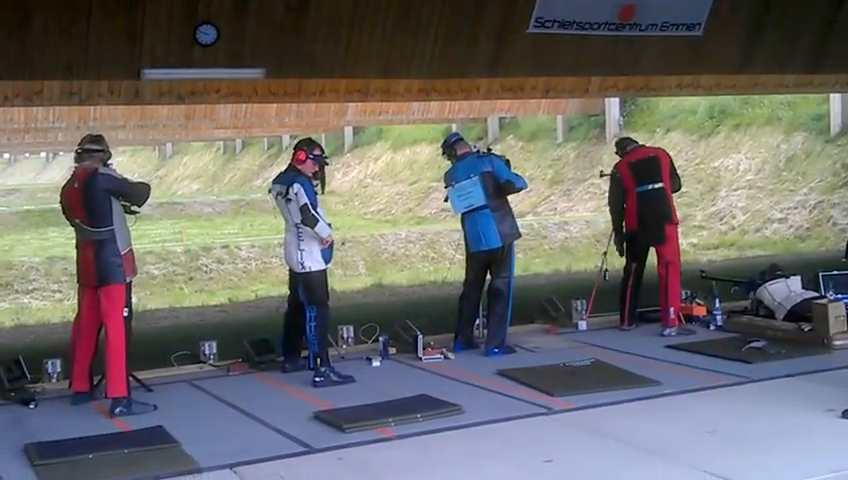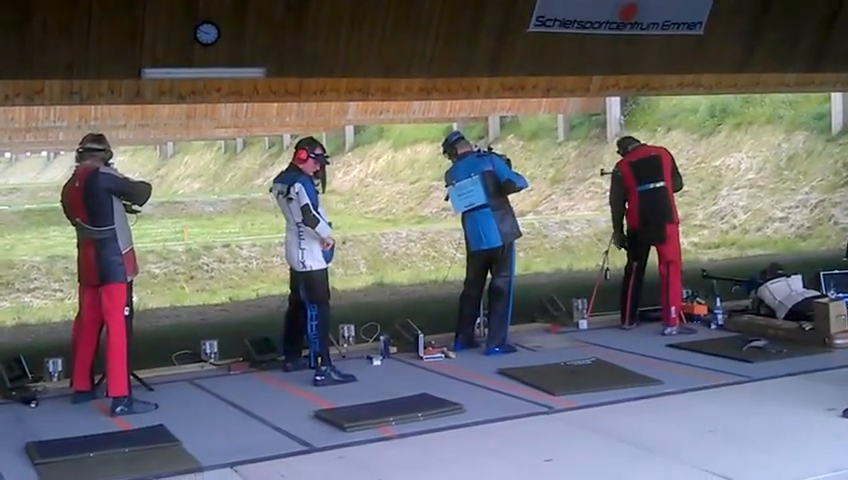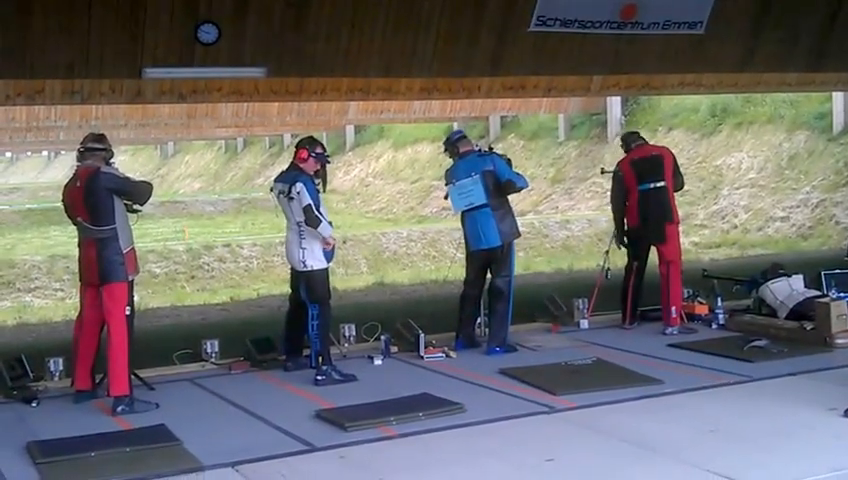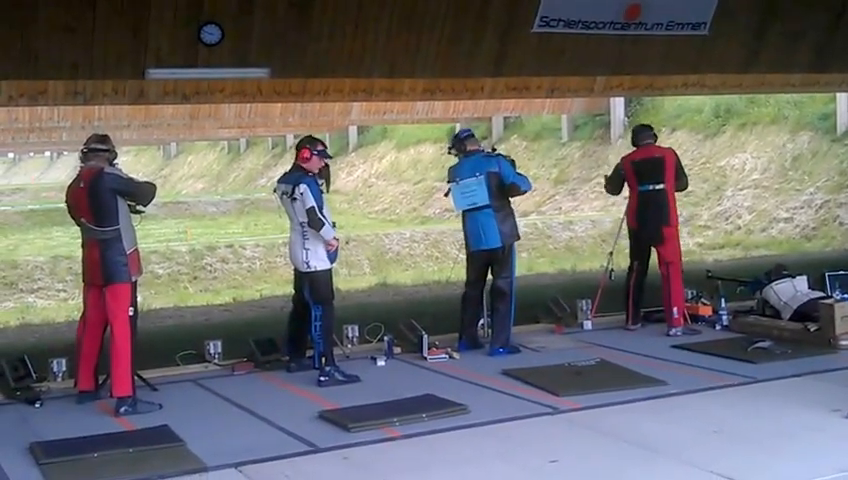
dt=0.5s
person 1, frame 1
left shoulder: (68, 188)
right shoulder: (100, 177)
right elbow: (140, 192)
left wrist: (117, 206)
right wrist: (129, 199)
left hip: (87, 262)
right hip: (112, 260)
left knee: (85, 324)
right knee: (116, 325)
left ankle: (80, 388)
right ankle: (119, 399)
person 1, frame 2
left shoulder: (69, 187)
right shoulder: (102, 176)
right elbow: (142, 191)
left wrist: (117, 204)
right wrist: (131, 195)
left hip: (88, 261)
right hip: (113, 259)
left knee: (87, 323)
right knee: (118, 325)
left ankle: (81, 387)
right ankle: (120, 398)
person 1, frame 3
left shoulder: (70, 186)
right shoulder: (103, 175)
right elbow: (143, 191)
left wrist: (118, 205)
right wrist: (133, 194)
left hip: (89, 261)
right hip: (114, 258)
left knee: (88, 322)
right knee: (119, 324)
left ankle: (83, 386)
right ankle: (121, 397)
person 1, frame 4
left shoulder: (74, 187)
right shoulder: (107, 176)
left elbow: (86, 218)
right elbow: (146, 191)
left wrist: (122, 205)
right wrist: (135, 196)
left hip: (92, 262)
right hip: (117, 259)
left knee: (91, 324)
right knee: (122, 325)
left ankle: (86, 387)
right ankle: (124, 398)
person 2, frame 1
left shoulder: (279, 181)
right shoulder: (300, 182)
left elbow: (296, 212)
right elbow: (308, 215)
right wrist: (326, 233)
left hip: (295, 252)
right hip: (309, 255)
left knee: (297, 305)
right knee: (317, 310)
left ankle: (291, 358)
right ankle: (322, 370)
person 2, frame 2
left shoulder: (280, 181)
right shoulder: (301, 182)
right elbow: (309, 215)
right wrist: (327, 235)
left hip: (296, 251)
right hip: (309, 254)
left knee: (297, 304)
right knee: (318, 309)
left ankle: (292, 357)
right ankle: (323, 369)
person 2, frame 3
left shoulder: (281, 180)
right shoulder: (302, 181)
right elbow: (311, 216)
right wrist: (328, 235)
left hip: (297, 251)
right hip: (310, 254)
left knee: (298, 304)
right knee: (318, 309)
left ankle: (292, 356)
right ankle: (323, 369)
person 2, frame 4
left shoulder: (284, 182)
right shoulder: (306, 182)
right elbow: (314, 218)
right wrist: (331, 237)
left hip: (300, 252)
right hip: (314, 255)
left knee: (301, 305)
right knee: (322, 310)
left ankle: (296, 358)
right ankle: (327, 369)
person 3, frame 1
left shoulder: (451, 176)
right shoulder: (489, 160)
right elbow: (515, 184)
right wrist: (501, 184)
left hip: (474, 240)
right hip: (500, 234)
left knee: (471, 287)
right knee: (500, 287)
left ankle: (462, 339)
right ankle: (495, 344)
person 3, frame 2
left shoulder: (451, 175)
right shoulder: (489, 160)
right elbow: (516, 184)
right wrist: (504, 177)
left hip: (475, 239)
right hip: (500, 234)
left knee: (472, 286)
right knee: (501, 286)
left ankle: (463, 338)
right ankle: (496, 343)
person 3, frame 3
left shoulder: (451, 174)
right shoulder: (490, 160)
right elbow: (516, 184)
right wrist: (505, 173)
left hip: (474, 239)
right hip: (500, 234)
left knee: (472, 286)
right knee: (501, 286)
left ankle: (464, 337)
right ankle: (497, 342)
person 3, frame 4
left shoulder: (455, 171)
right shoulder: (495, 162)
right elbow: (521, 186)
right wrist: (510, 171)
left hip: (474, 239)
right hip: (500, 235)
left knee: (473, 286)
right knee: (503, 287)
left ankle: (467, 339)
right ankle: (500, 343)
person 4, frame 1
left shoulder: (620, 168)
right shoulder: (661, 154)
left elbow: (615, 205)
right elbow: (676, 185)
left wrist: (618, 232)
left hip: (637, 225)
right hip: (664, 220)
left knee: (633, 271)
right knee: (669, 269)
left ankle: (627, 320)
right ankle: (670, 323)
person 4, frame 2
left shoulder: (621, 166)
right shoulder: (663, 153)
left elbow: (616, 203)
right elbow: (677, 184)
left wrist: (618, 232)
left hip: (638, 224)
right hip: (665, 219)
left knee: (634, 270)
right knee: (670, 268)
left ankle: (628, 319)
right ankle: (671, 322)
person 4, frame 3
left shoulder: (623, 165)
right shoulder: (665, 153)
left elbow: (617, 202)
right elbow: (679, 184)
left wrist: (619, 230)
left hip: (638, 224)
right hip: (665, 220)
left knee: (634, 269)
right knee: (670, 269)
left ankle: (629, 318)
right ankle: (672, 322)
person 4, frame 4
left shoulder: (627, 161)
right shoulder: (669, 155)
left elbow: (612, 188)
right elbow: (683, 184)
left wrist: (616, 175)
left hip: (638, 223)
right hip: (665, 221)
left knee: (637, 269)
right knee: (671, 269)
left ankle: (632, 320)
right ankle: (675, 323)
